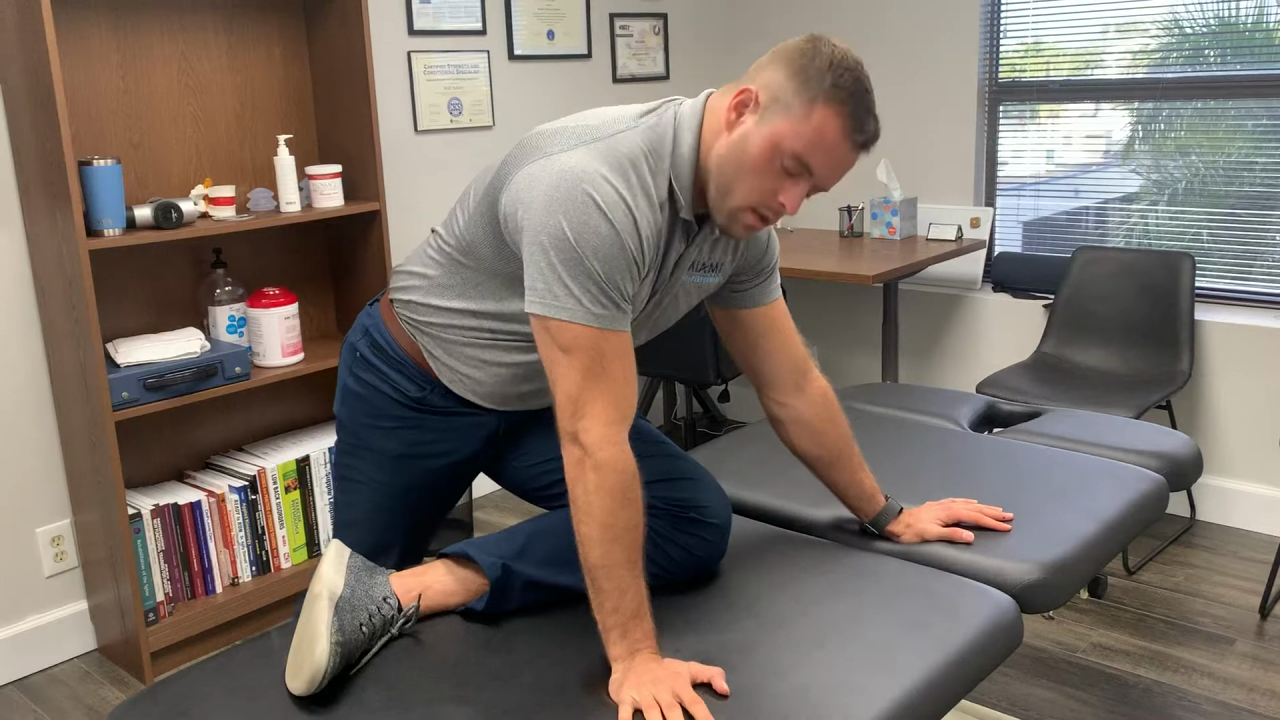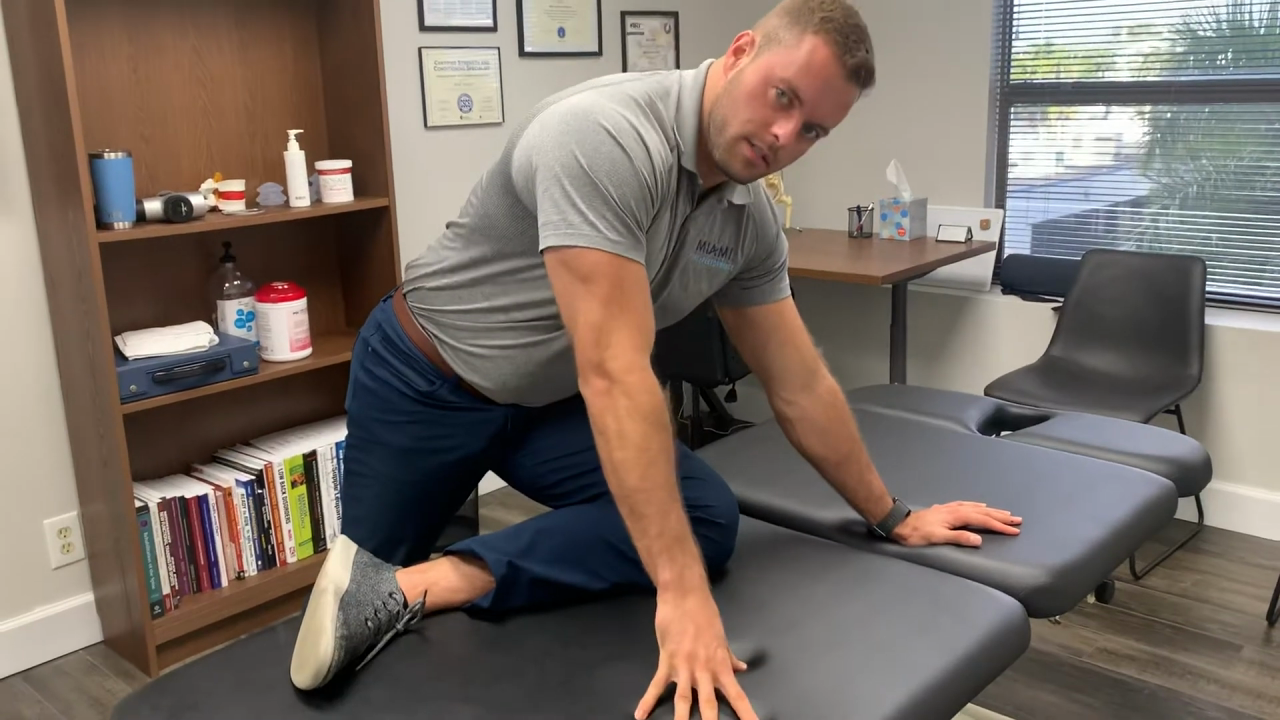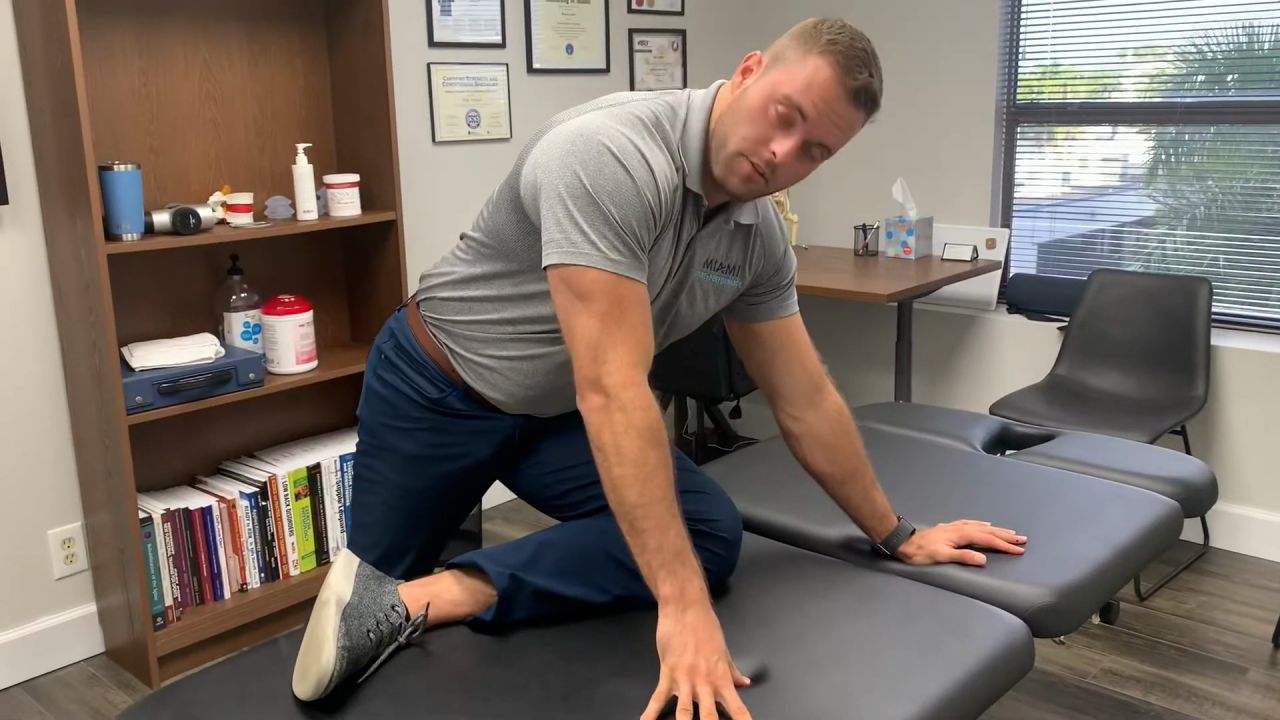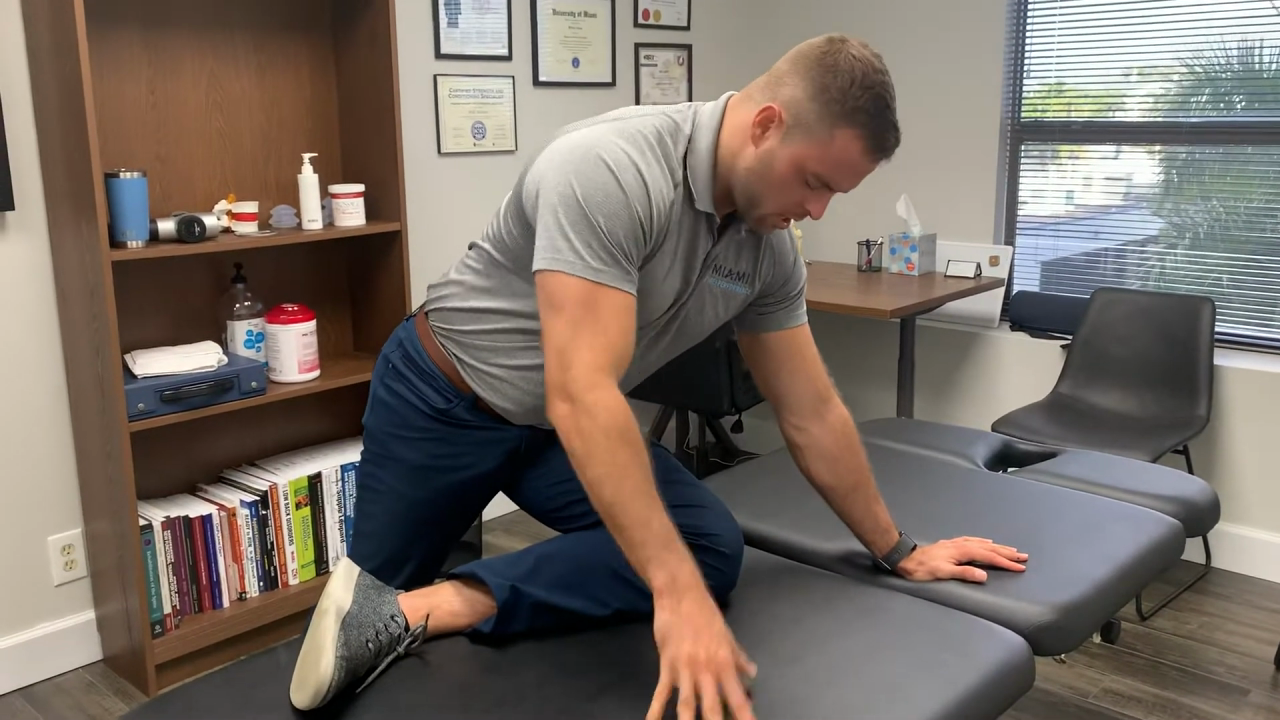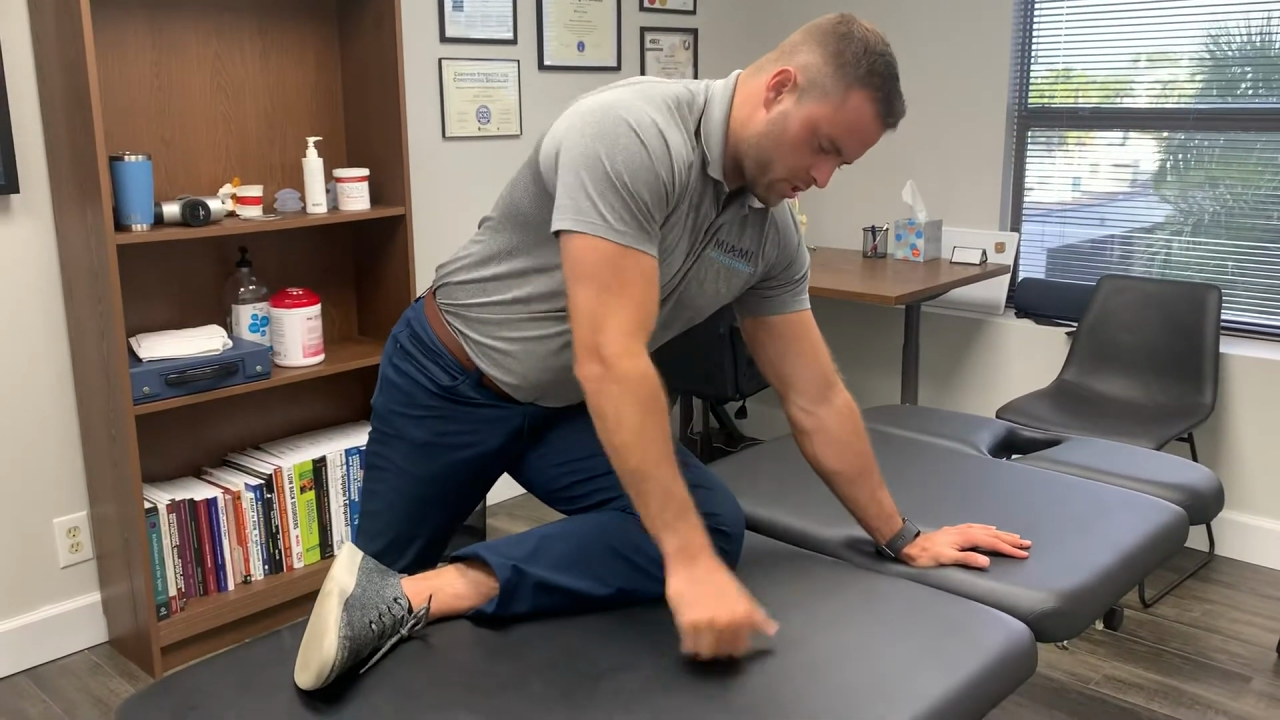
dt=1s
person 1, frame 1
left shoulder: (740, 219)
right shoulder: (594, 188)
left elbow: (791, 389)
right elbow: (595, 440)
left wrist: (887, 516)
right wrist: (634, 656)
left hip: (534, 395)
right hip: (415, 381)
left knee: (696, 522)
left ankle: (407, 592)
person 1, frame 2
left shoulder: (750, 222)
right shoulder: (602, 134)
left elbow: (799, 386)
right elbow: (615, 375)
left wrist: (893, 518)
right wrist: (683, 592)
left hip: (547, 399)
right hip: (425, 379)
left knee: (705, 518)
right knee: (374, 579)
left ankle: (419, 587)
person 1, frame 3
left shoulder: (758, 238)
right shoulder: (609, 154)
left elbow: (805, 404)
right elbow: (612, 390)
left wrist: (898, 536)
right wrist: (683, 605)
left hip: (554, 411)
right hip: (437, 388)
left knee: (709, 533)
right knee: (374, 589)
left ankle: (418, 602)
person 1, frame 4
left shoulder: (768, 249)
right shoulder: (611, 168)
left elbow: (812, 415)
right elbow: (581, 398)
left wrist: (898, 552)
right wrist: (678, 597)
left hip: (557, 424)
right hip: (444, 398)
left knee: (710, 550)
right knee: (373, 599)
left ankle: (420, 613)
person 1, frame 5
left shoulder: (770, 232)
right shoulder: (631, 134)
left elbow: (815, 400)
right elbow: (608, 361)
left wrist: (901, 538)
right wrist: (692, 557)
left hip: (562, 401)
right hip: (452, 379)
left knee: (706, 528)
right knee: (382, 577)
left ankle: (423, 596)
